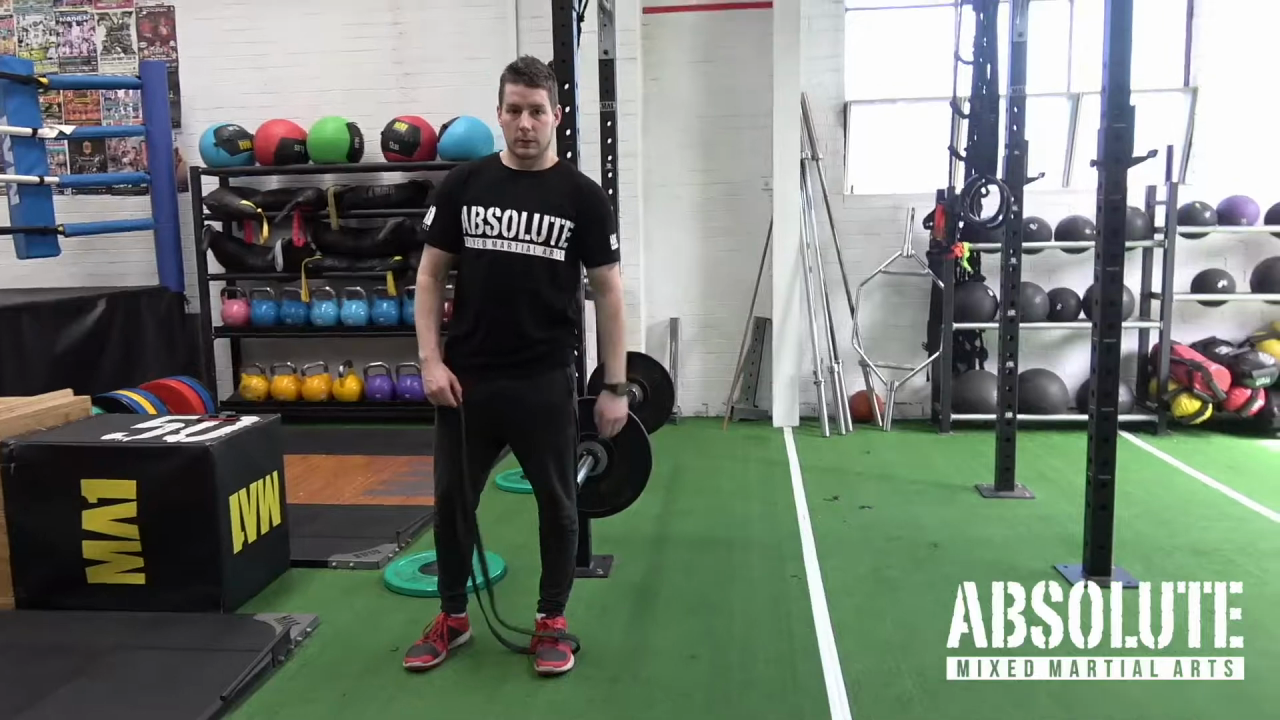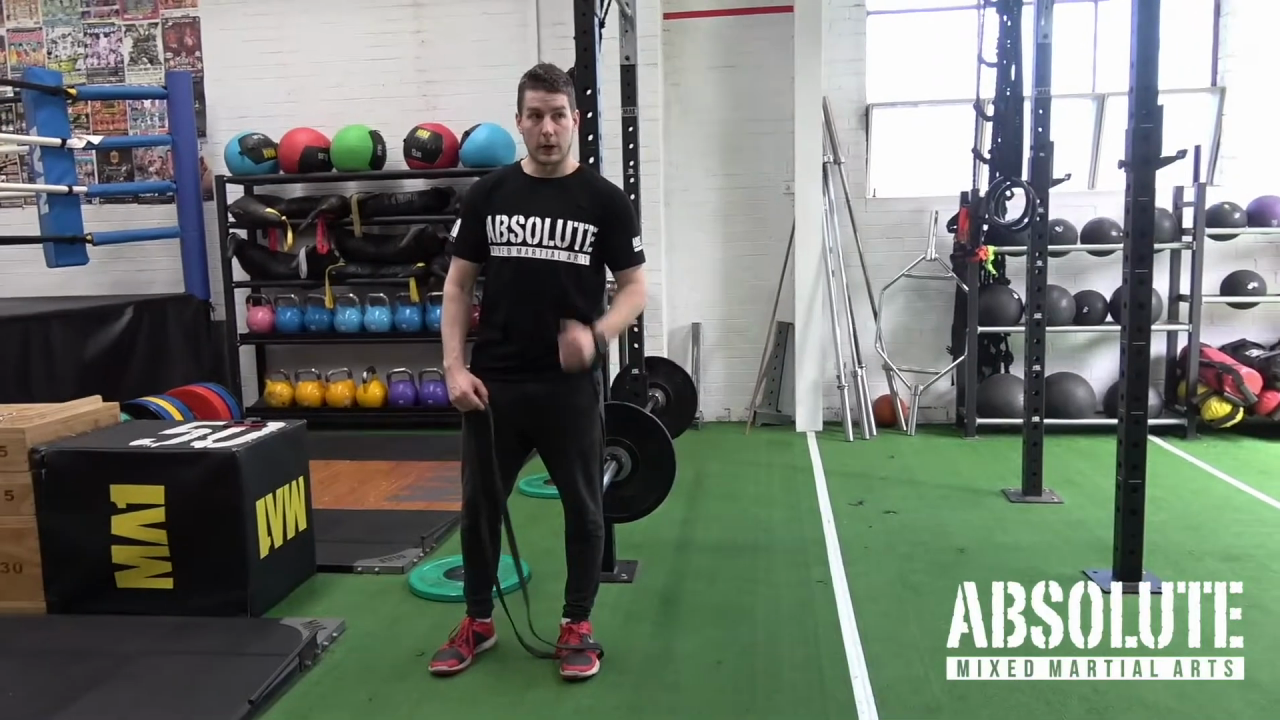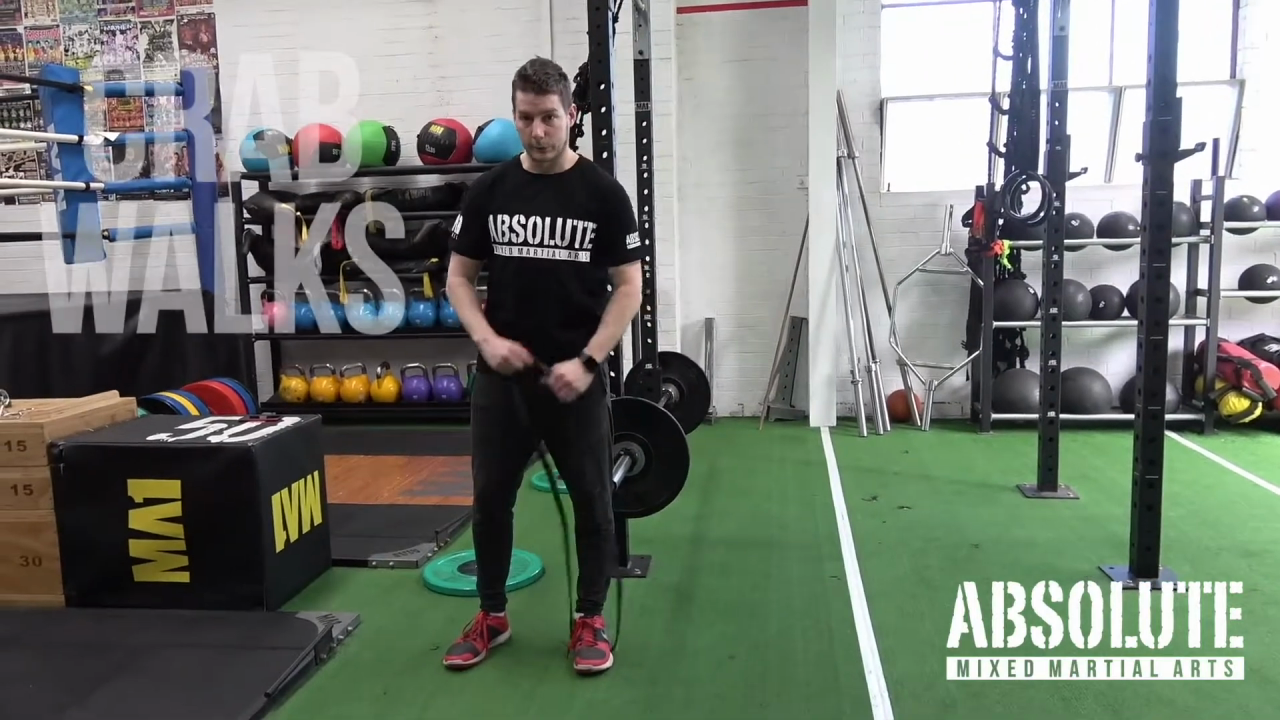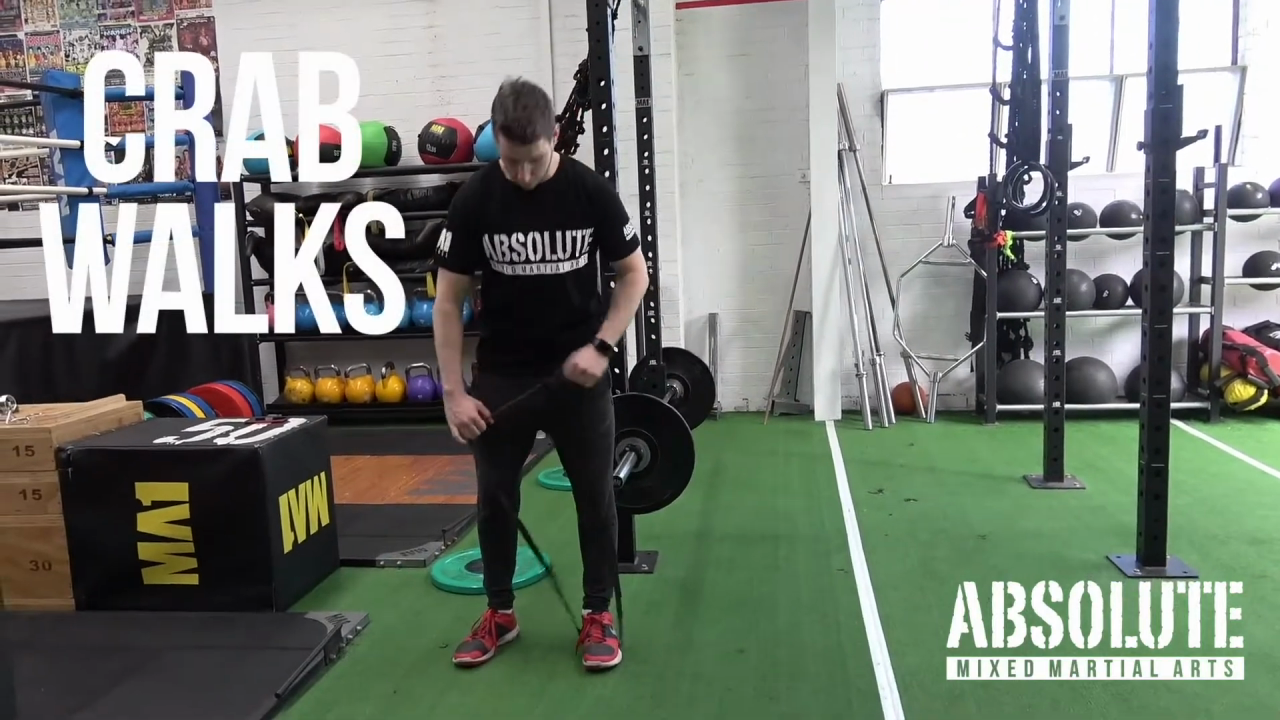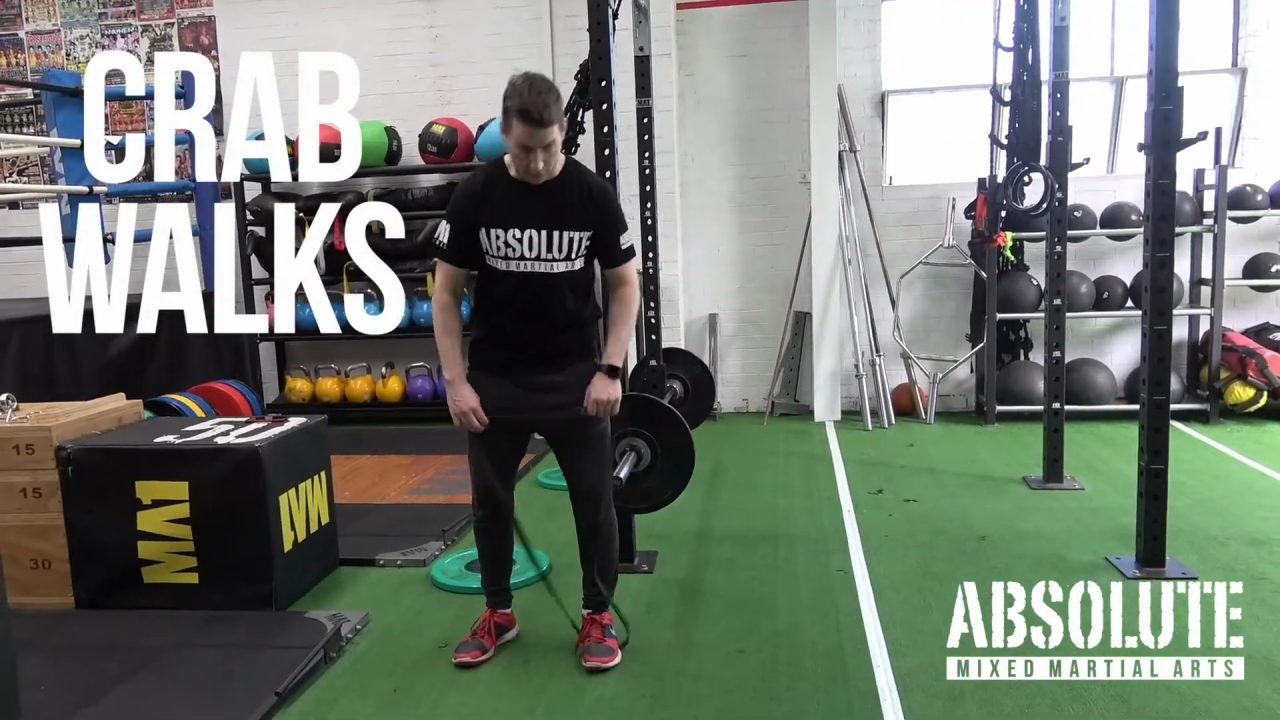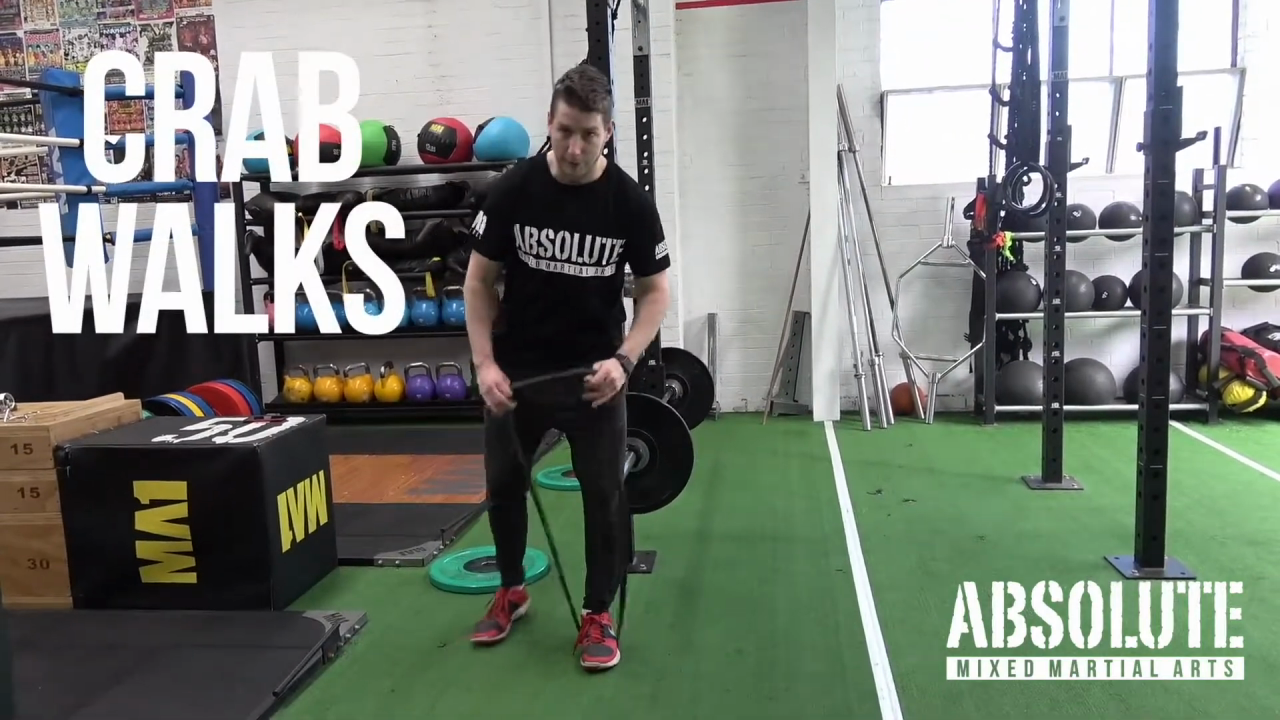
dt=0.7s
person 1, frame 1
left shoulder: (582, 196)
right shoulder: (462, 184)
left elbow: (608, 289)
right elbow: (430, 274)
left wrist: (615, 384)
right wrist: (430, 359)
left hip: (545, 383)
right hip: (467, 378)
left knee: (556, 503)
right knee: (452, 499)
left ankle: (551, 619)
right ankle: (451, 618)
person 1, frame 2
left shoulder: (604, 200)
right shoulder: (487, 194)
left elbow: (634, 286)
right elbow: (458, 284)
left wrist: (597, 334)
right wrist: (454, 365)
left hip: (571, 385)
right hip: (494, 384)
left knee: (582, 508)
right knee: (480, 505)
left ankle: (577, 624)
right ankle: (477, 622)
person 1, frame 3
left shoulder: (603, 193)
right shoulder: (488, 190)
left elbow: (628, 287)
right elbow: (460, 277)
left wrist: (588, 360)
right wrist: (488, 339)
left hip: (575, 381)
right hip: (501, 378)
left knee: (591, 502)
right knee: (491, 499)
left ankle: (590, 618)
right ankle: (491, 616)
person 1, frame 4
left shoulder: (591, 191)
right shoulder: (474, 200)
left elbow: (633, 274)
right elbow: (448, 298)
left wrist: (601, 346)
right wrist: (453, 390)
left hip: (578, 373)
right hip: (501, 377)
left knee: (595, 497)
right knee: (495, 498)
left ankle: (598, 615)
right ankle: (499, 614)
person 1, frame 5
left shoulder: (593, 195)
right shoulder: (475, 195)
left elbow: (625, 284)
right elbow: (446, 291)
left wrist: (611, 370)
right wrist: (456, 380)
left hip: (574, 376)
right hip: (495, 378)
left knee: (593, 497)
right knee: (490, 498)
left ankle: (598, 615)
right ankle: (498, 613)
person 1, frame 6
left shoulder: (630, 201)
right shoulder: (513, 189)
left elbow: (655, 290)
right elbow: (480, 280)
left wrist: (623, 359)
right wrist: (485, 363)
left hip: (594, 372)
right hip: (518, 369)
left knee: (604, 495)
right knee: (504, 484)
left ankle: (597, 615)
right ankle: (511, 591)
